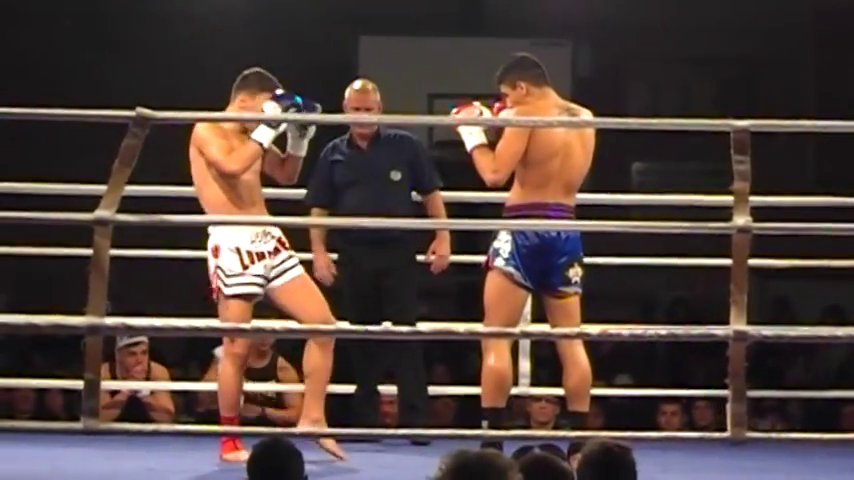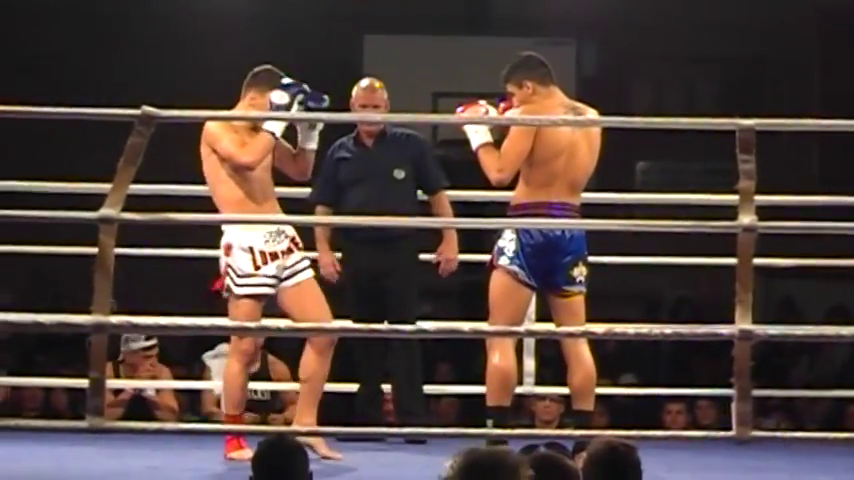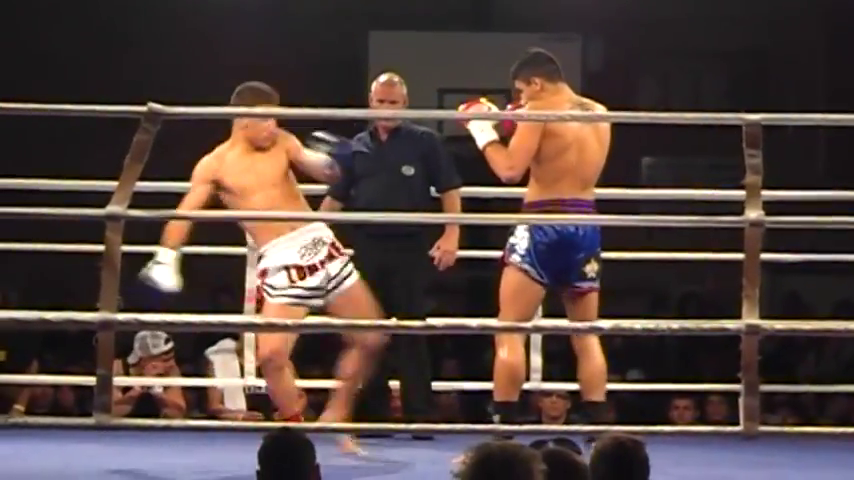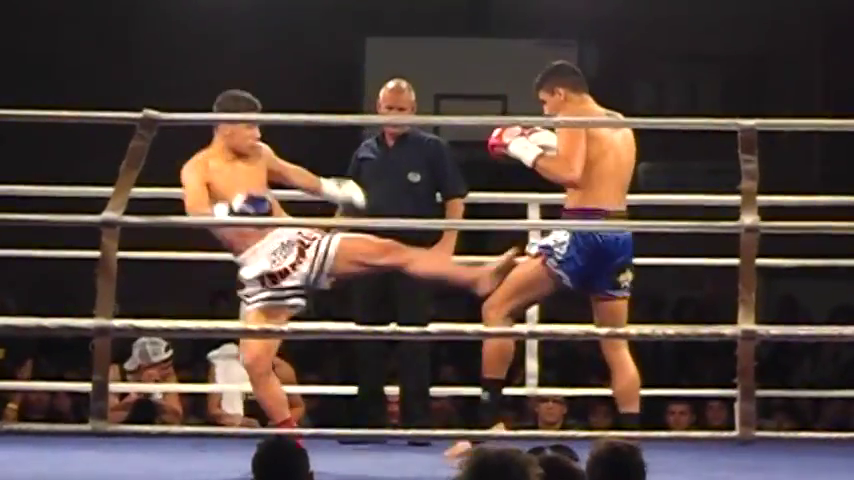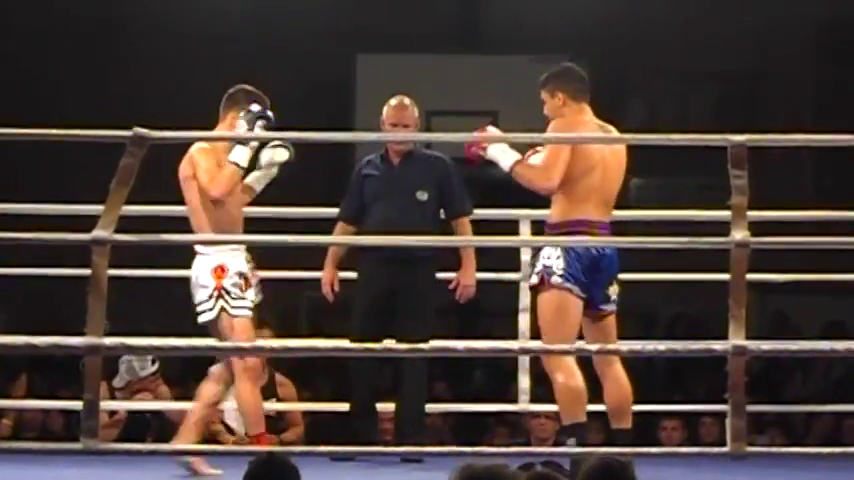
dt=0.3s
person 1, frame 1
left shoulder: (526, 114)
right shoulder: (584, 119)
left elbow: (495, 174)
left wrist: (472, 131)
left hip: (525, 230)
right hip: (565, 231)
left knee: (496, 340)
right knee: (571, 342)
left ankle: (492, 443)
person 1, frame 2
left shoulder: (532, 115)
right shoulder: (591, 119)
left elbow: (500, 173)
left wrist: (478, 130)
left hip: (529, 229)
right hip: (570, 231)
left knee: (500, 339)
right knee: (575, 341)
person 1, frame 3
left shoulder: (540, 112)
right shoulder: (599, 116)
left elbow: (510, 170)
left wrist: (481, 127)
right wrist: (516, 121)
left hip: (543, 228)
right hip: (584, 227)
left knee: (510, 335)
right knee: (587, 338)
person 1, frame 4
left shoulder: (573, 121)
right shoulder: (622, 127)
left elbow: (571, 173)
left wrist: (524, 149)
right wrist: (545, 143)
left hip: (580, 233)
right hip: (617, 237)
left knee: (497, 308)
right knee: (615, 347)
left ankle: (490, 420)
person 1, frame 5
left shoulder: (564, 126)
right shoulder: (614, 137)
left elbow: (547, 182)
left wrist: (501, 152)
right wrist: (539, 157)
left hip: (569, 245)
right hip: (603, 246)
left knee: (558, 356)
right knee: (608, 359)
person 2, frame 1
left shoulder: (251, 136)
right shoulder: (207, 131)
left elbow: (286, 175)
right elbow: (232, 166)
left wrist: (297, 136)
right wrist: (268, 127)
left hip: (269, 240)
right hip: (233, 245)
left knee: (323, 326)
right knee: (237, 347)
left ankle: (313, 419)
right ankle: (230, 441)
person 2, frame 2
left shoulder: (262, 131)
right shoulder: (217, 128)
left elbow: (300, 169)
right elbow: (247, 159)
left wrist: (307, 124)
right wrist: (277, 121)
left hip: (284, 240)
right hip: (245, 244)
left knee: (324, 332)
right knee: (245, 346)
left ankle: (303, 423)
right ankle: (234, 439)
person 2, frame 3
left shoulder: (282, 142)
right shoulder: (214, 164)
left elbow: (324, 172)
right elbow: (184, 215)
left wrist: (325, 156)
right wrist: (165, 261)
left hip: (320, 246)
right hip: (281, 263)
left knee: (371, 340)
right knee: (271, 354)
left ankle: (336, 415)
person 2, frame 4
left shoulder: (258, 152)
right shoulder: (197, 168)
left elbow: (297, 177)
right elbow: (197, 215)
left wrist: (332, 188)
right wrist: (232, 209)
left hip: (299, 243)
right hip: (260, 268)
left knee: (386, 251)
right knee: (255, 359)
left ankle: (481, 278)
person 2, frame 5
left shoulder: (219, 155)
right shoulder: (203, 152)
right elbow: (216, 192)
left wrist: (266, 168)
right wrist: (246, 146)
left hip: (232, 266)
right hip: (220, 268)
left knee: (234, 364)
right knee: (249, 364)
left ankle: (185, 442)
person 3, frame 1
left shoulder: (405, 145)
right shoulder: (333, 153)
left elbow: (431, 193)
right elbow: (319, 209)
left wrist: (443, 237)
right wrist: (319, 252)
left hip: (397, 251)
right hip: (355, 254)
right knee: (362, 335)
left ankle: (415, 419)
right ankle: (365, 418)
person 3, frame 2
left shoulder: (410, 144)
right shoulder: (339, 151)
left elbow: (437, 193)
right elbow: (324, 206)
left wrist: (449, 238)
right wrist: (323, 249)
left hip: (400, 249)
right hip: (357, 252)
right knee: (363, 334)
left ankle: (412, 419)
right ankle: (367, 418)
person 3, frame 3
left shoulder: (425, 141)
right shoulder: (357, 145)
left elbow: (450, 190)
right elbow: (336, 197)
left wrist: (451, 234)
left hip: (410, 246)
right hip: (368, 247)
left knee: (412, 329)
left ankle: (419, 415)
right ankle: (373, 413)
person 3, frame 4
left shoulder: (432, 148)
right shoulder: (365, 151)
left elbow: (454, 198)
left wrist: (447, 241)
left knee: (413, 336)
right knee: (368, 336)
left ankle: (416, 421)
right ankle: (369, 419)
person 3, frame 5
left shoulder: (437, 166)
right shoulder: (367, 168)
left elbow: (460, 217)
right elbow: (347, 222)
left wrist: (468, 265)
right wrist: (330, 265)
left hip: (417, 271)
right hip: (373, 269)
left knee: (413, 354)
left ankle: (411, 437)
right ankle: (360, 435)
